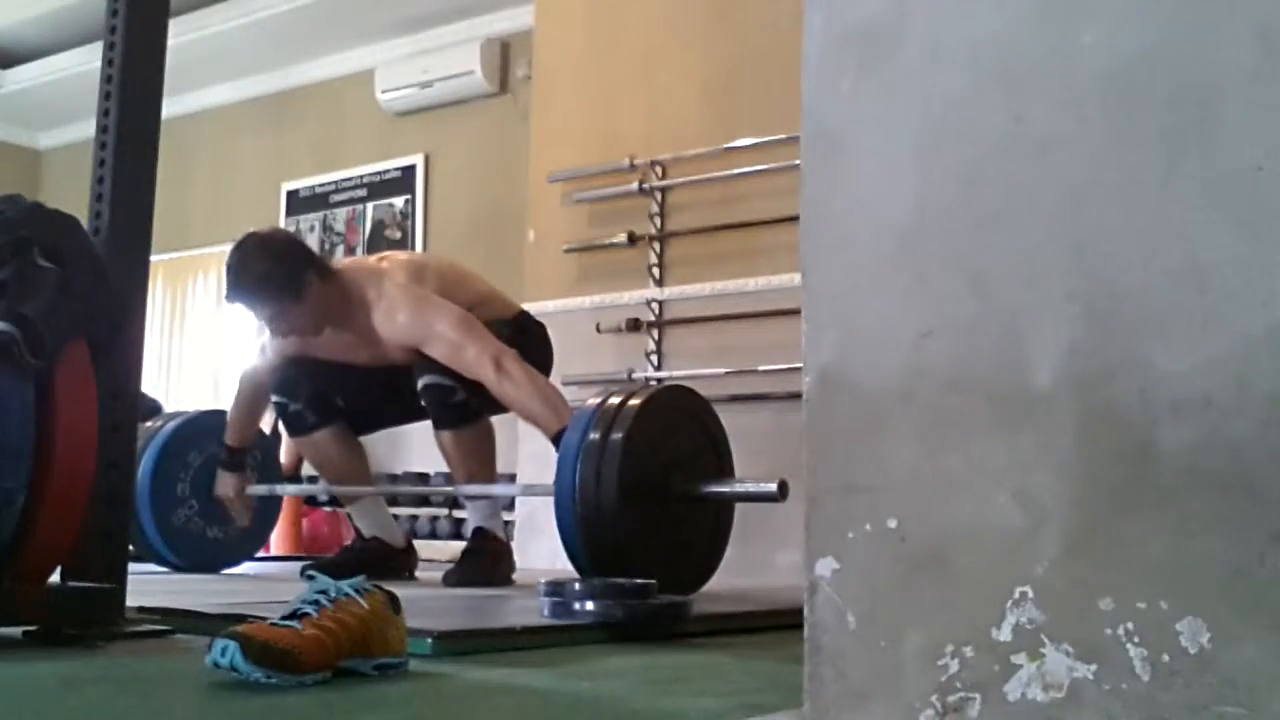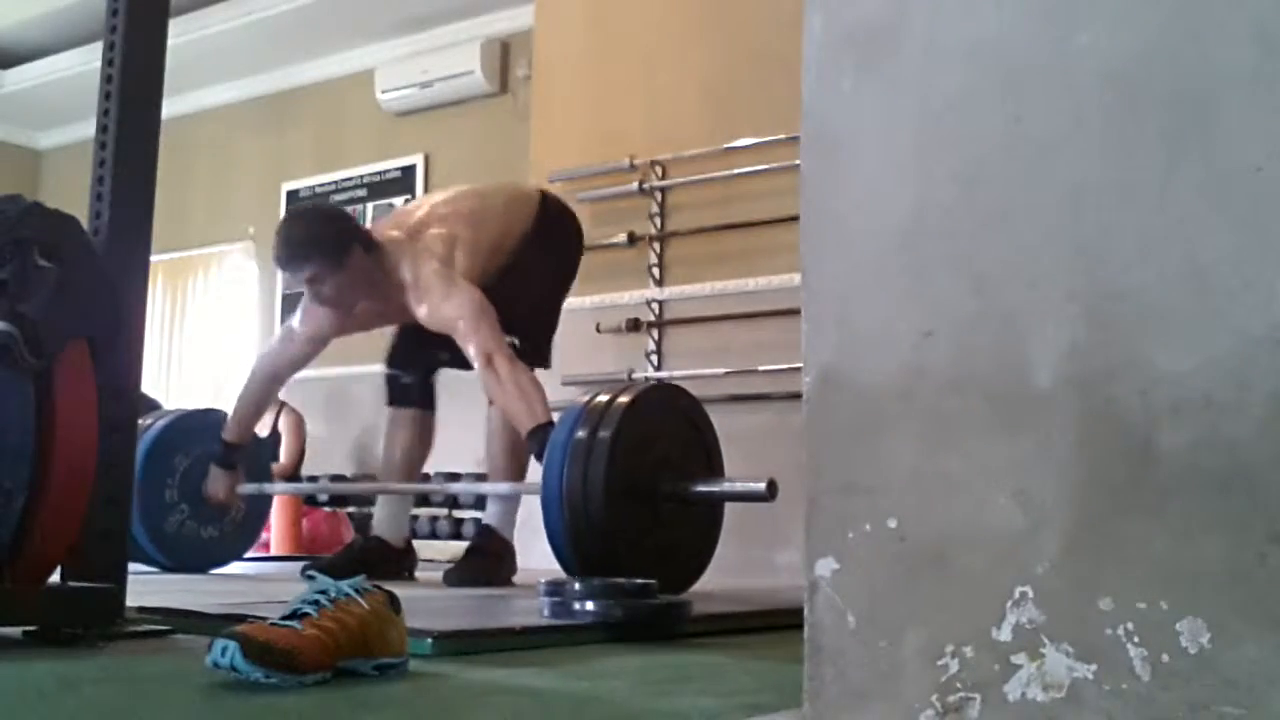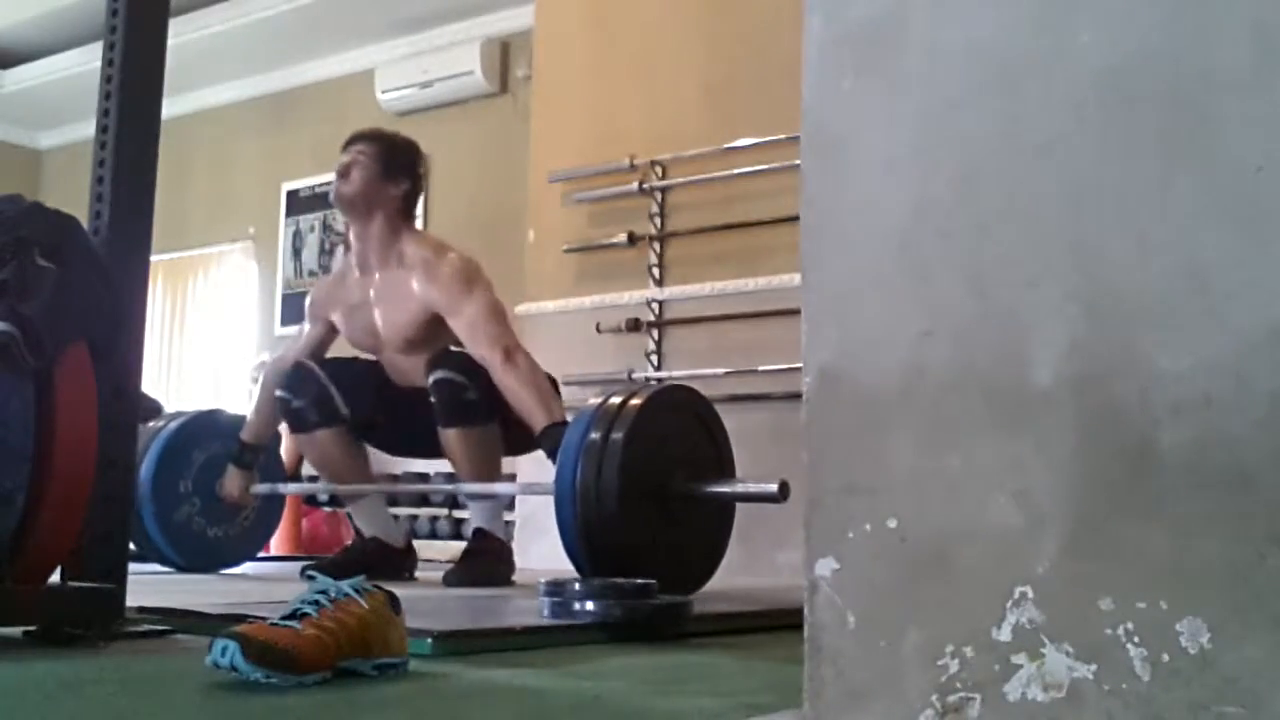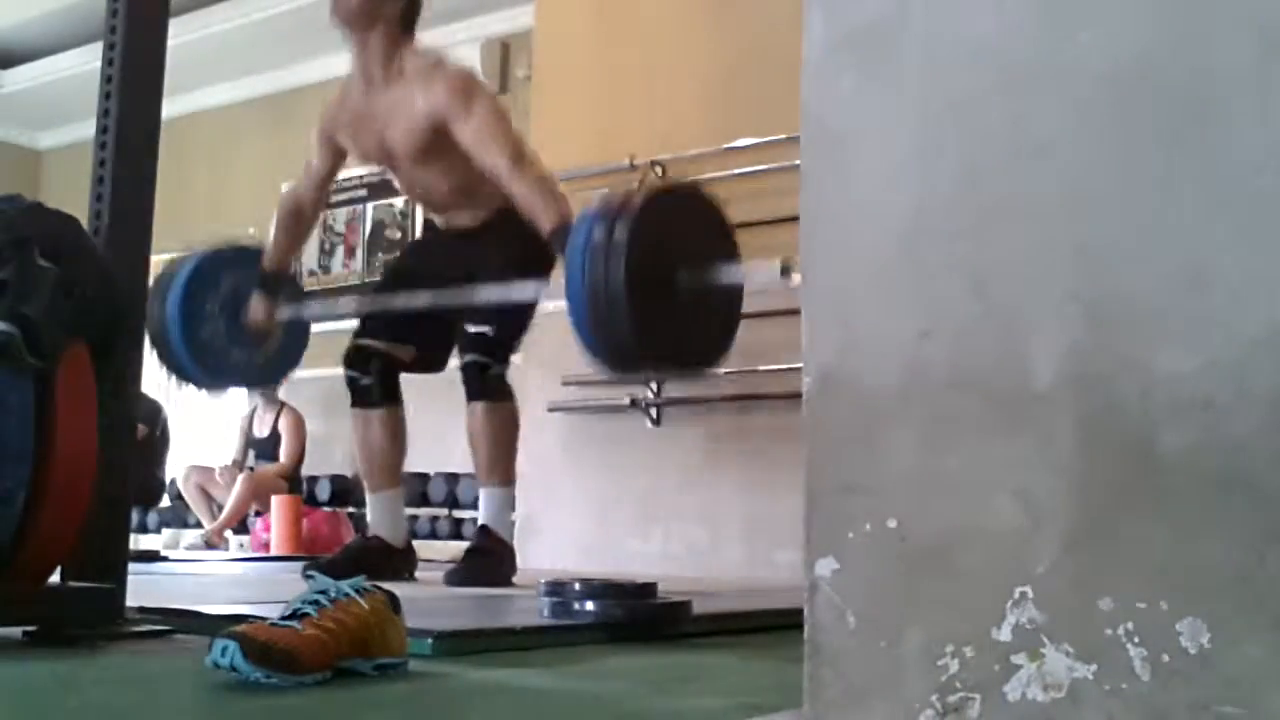
dt=0.7s
person 1, frame 1
left shoulder: (398, 307)
right shoulder: (299, 326)
left elbow: (498, 368)
right elbow: (255, 383)
right wrist: (232, 464)
left knee: (441, 380)
right knee: (293, 393)
left ankle: (488, 539)
right ankle: (384, 541)
person 1, frame 2
left shoulder: (429, 282)
right shoulder: (330, 300)
left elbow: (495, 363)
right elbow: (272, 367)
left wrist: (548, 445)
right wrist: (226, 459)
left hip: (539, 234)
right hip: (488, 243)
left knee: (497, 364)
right knee: (408, 374)
left ankle: (496, 538)
right ankle: (388, 539)
person 1, frame 3
left shoulder: (436, 271)
right shoulder: (335, 289)
left elbow: (505, 359)
right elbow: (280, 369)
left wrist: (564, 449)
right wrist: (243, 460)
left hip: (502, 403)
right hip: (421, 405)
left knee: (452, 373)
right knee: (299, 389)
left ankle: (489, 542)
right ankle: (384, 540)
person 1, frame 4
left shoulder: (437, 84)
right shoulder: (345, 108)
left elbow: (513, 166)
right elbow: (301, 199)
left wrist: (572, 245)
right wrist: (267, 285)
left hip: (509, 231)
right hip: (444, 237)
left knee: (480, 360)
right knee: (367, 363)
left ankle: (495, 539)
right ankle: (387, 539)
